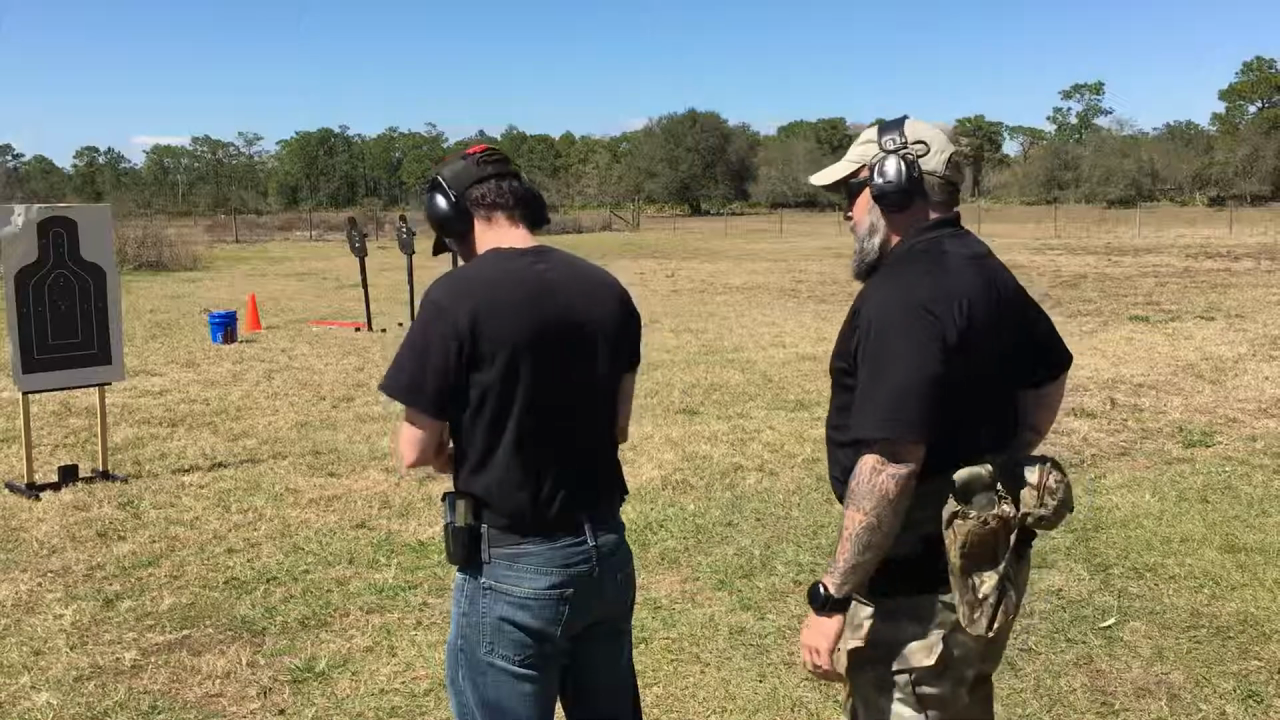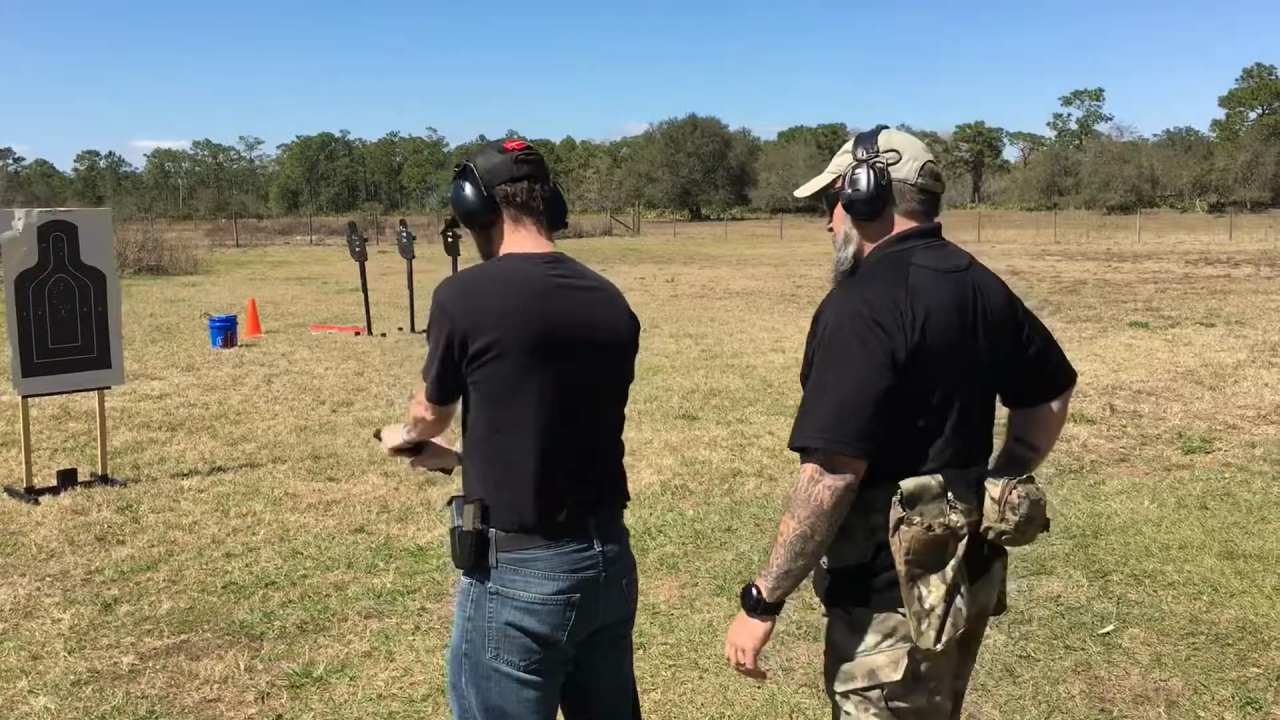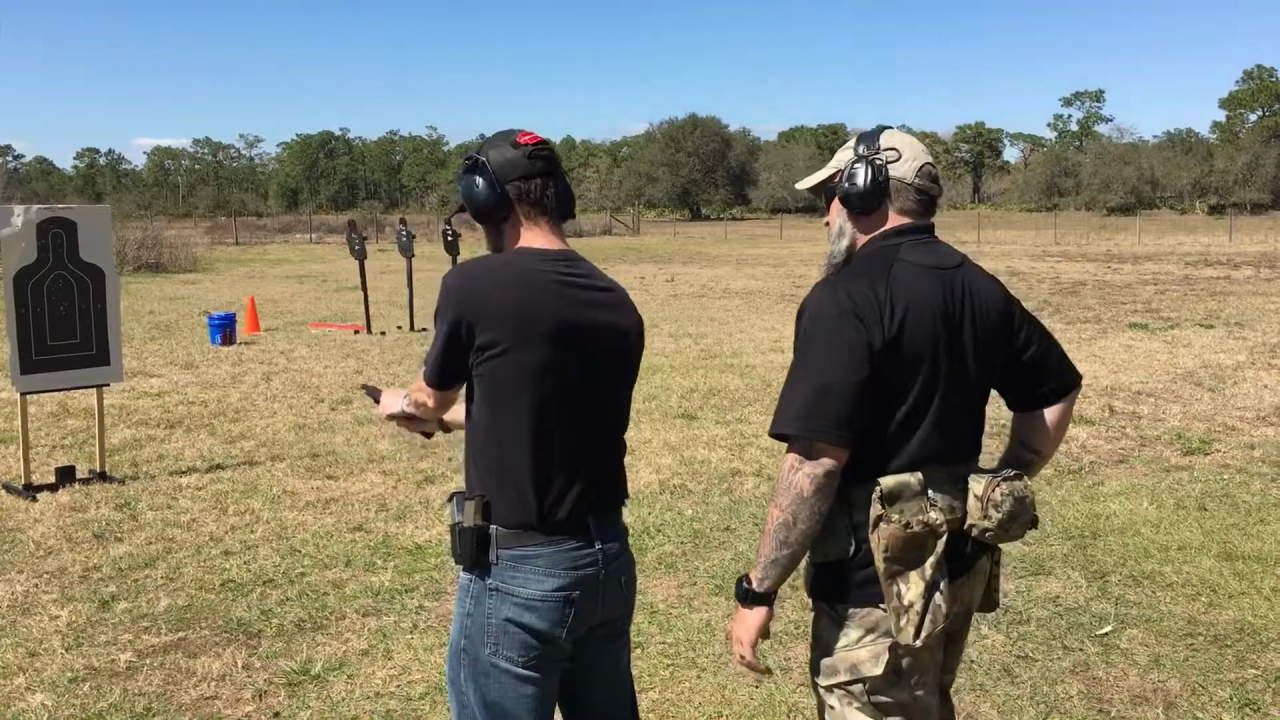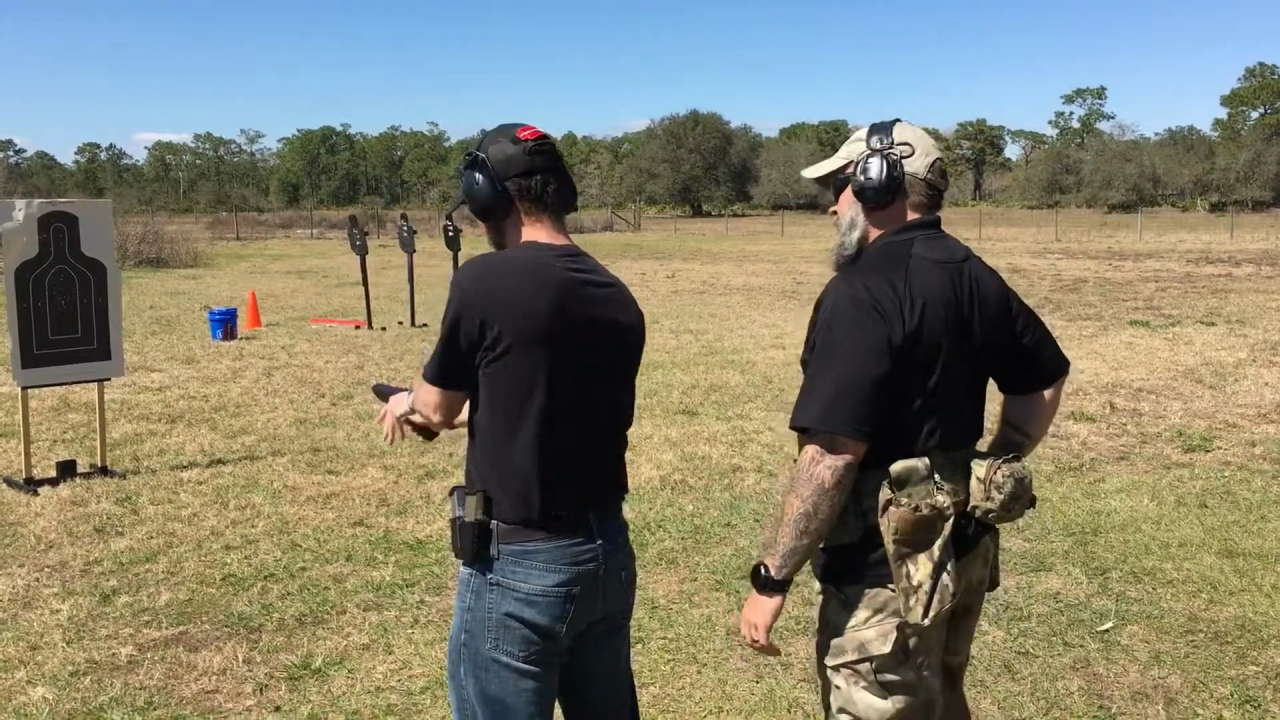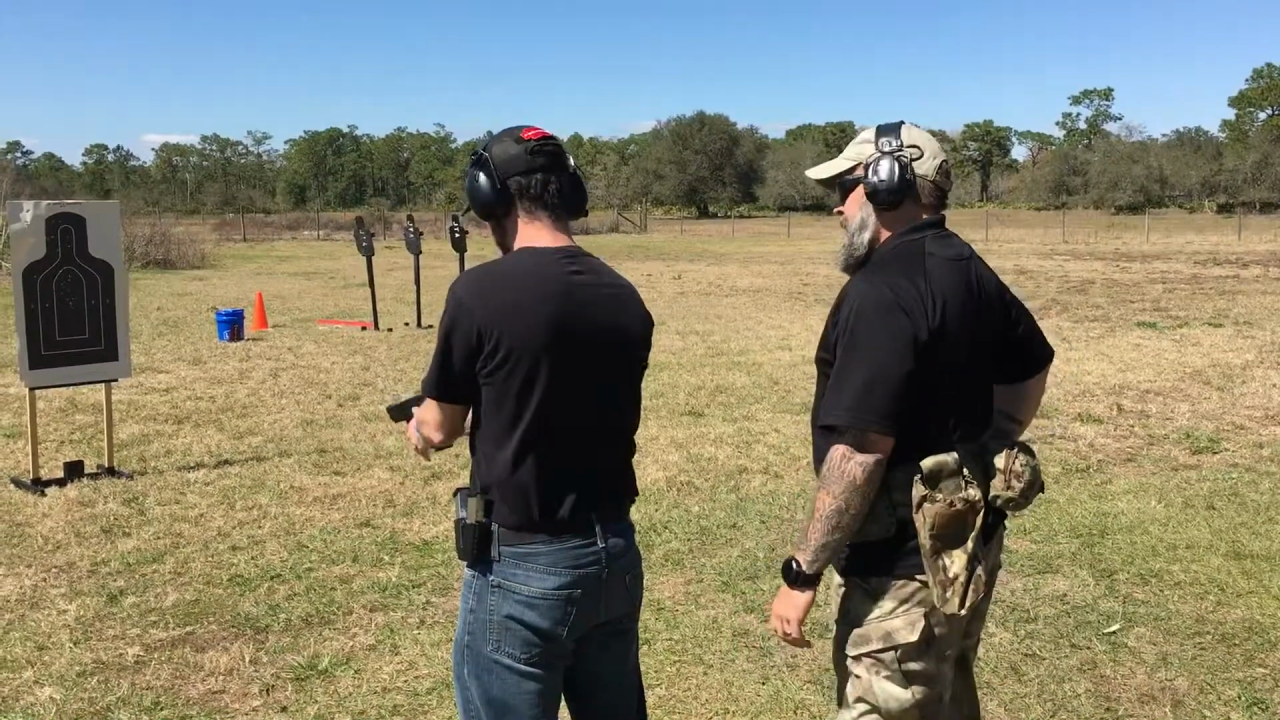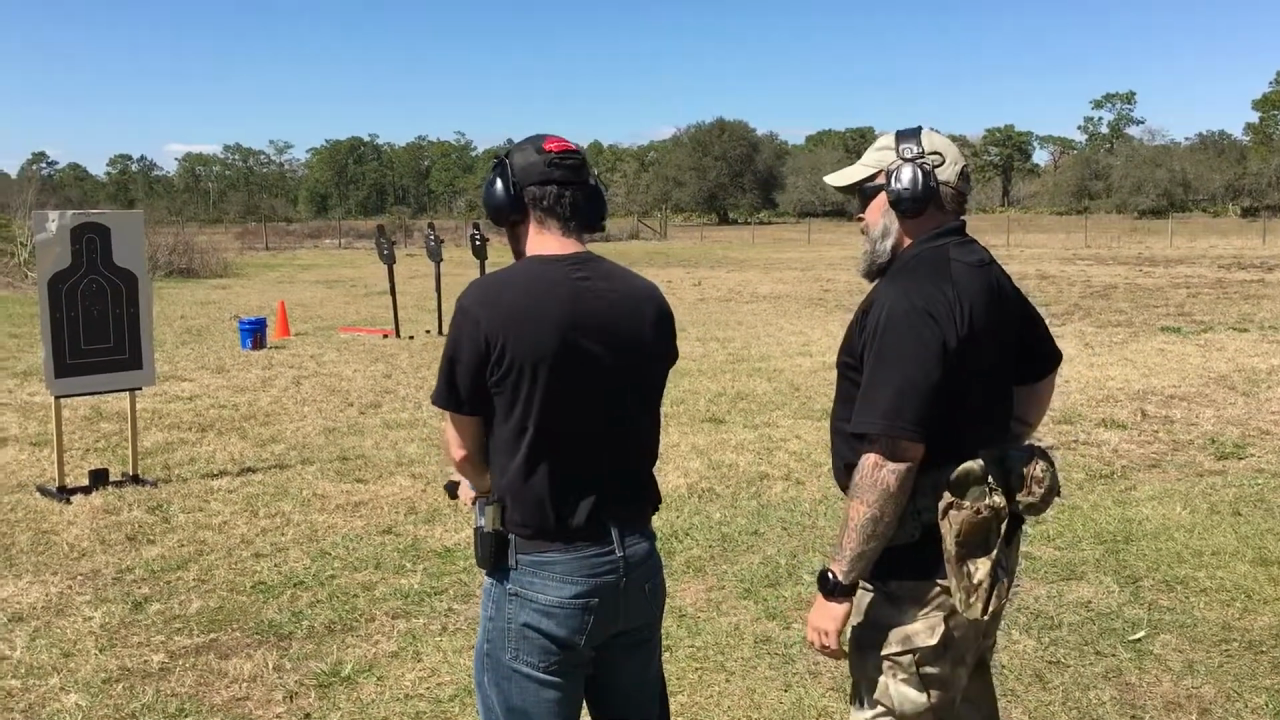
dt=0.3s
person 1, frame 1
left shoulder: (902, 294)
right shoulder: (986, 272)
left elbow: (891, 459)
right elbow: (1048, 374)
left wrist: (830, 599)
left hip: (926, 574)
person 1, frame 2
left shoulder: (863, 305)
right shoulder: (980, 284)
left elbow: (833, 470)
right elbow: (1051, 390)
left wrist: (762, 600)
left hip: (893, 583)
right hip: (967, 559)
person 1, frame 3
left shoulder: (847, 297)
right shoulder: (976, 286)
left elbow: (816, 461)
right elbow: (1055, 393)
left wrist: (756, 590)
right wrist: (997, 490)
left hip: (879, 577)
right hip: (959, 556)
person 1, frame 4
left shoulder: (862, 291)
right shoulder: (975, 276)
left elbow: (833, 452)
right elbow: (1044, 380)
left wrist: (770, 579)
left hip: (887, 561)
right hip: (961, 541)
person 1, frame 5
left shoulder: (882, 290)
right shoulder: (971, 271)
left elbow: (862, 448)
right elbow: (1030, 369)
left wrist: (801, 574)
left hip: (904, 556)
right hip: (966, 536)
person 1, frame 6
left shoulder: (908, 297)
right shoulder: (987, 276)
left elbow: (891, 456)
right elbow: (1039, 372)
left wrist: (837, 584)
left hip: (924, 561)
person 2, frame 1
left shoulder: (456, 296)
right shoulder: (605, 290)
left elbow: (417, 451)
left wrist: (457, 451)
left hip: (512, 567)
right hip: (604, 552)
person 2, frame 2
left shoulder: (466, 295)
right shoulder: (612, 303)
left elbow: (430, 416)
left wrist: (407, 434)
left hip: (518, 572)
right hip: (608, 558)
person 2, frame 3
left shoulder: (476, 285)
right shoulder: (618, 303)
left elbow: (431, 397)
left wrist: (405, 402)
right wrist: (441, 415)
left hip: (518, 570)
right hip: (607, 556)
person 2, frame 4
left shoulder: (485, 281)
right shoulder: (620, 298)
left elbow: (438, 407)
left wrist: (406, 404)
right wrist: (433, 410)
left hip: (519, 564)
right hip: (607, 551)
person 2, frame 5
left shoulder: (481, 291)
right shoulder: (625, 298)
left elbow: (436, 432)
left wrist: (420, 426)
left hip: (522, 567)
right hip: (613, 553)
person 2, frame 6
left shoulder: (489, 302)
right shoulder: (646, 300)
left elbow: (464, 452)
left wrist: (482, 485)
left hip: (540, 573)
right hip: (634, 560)
